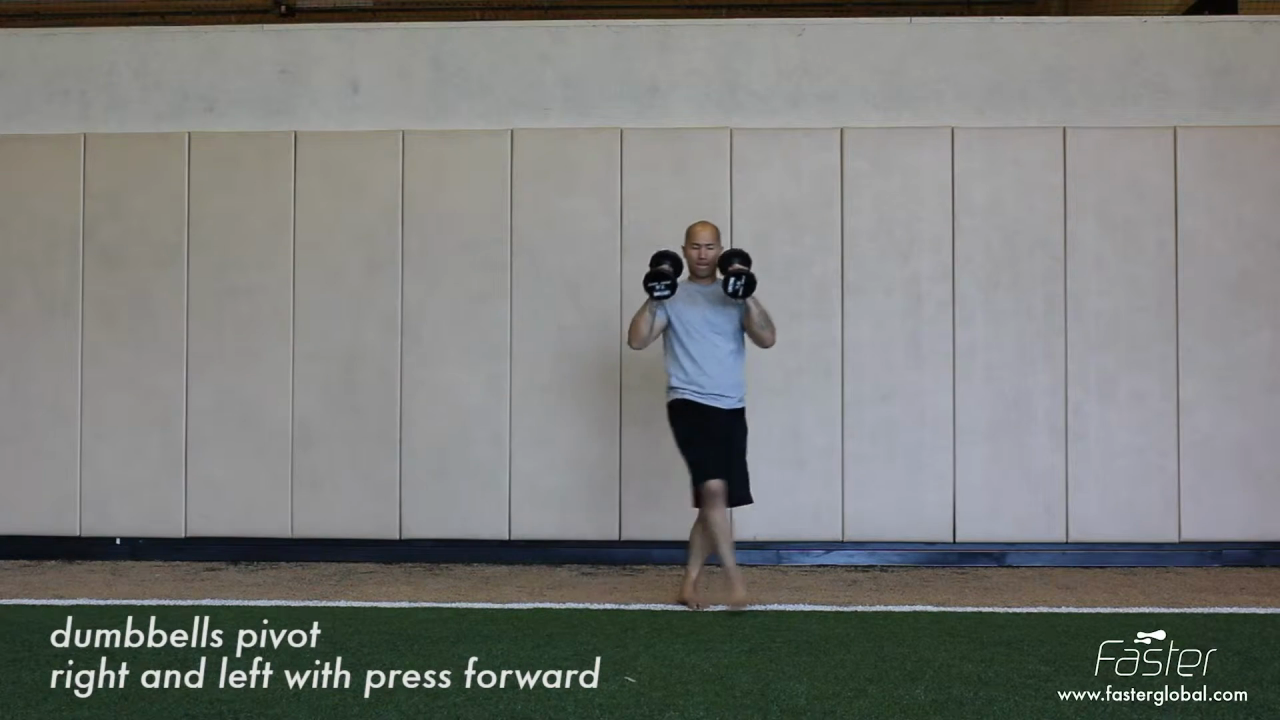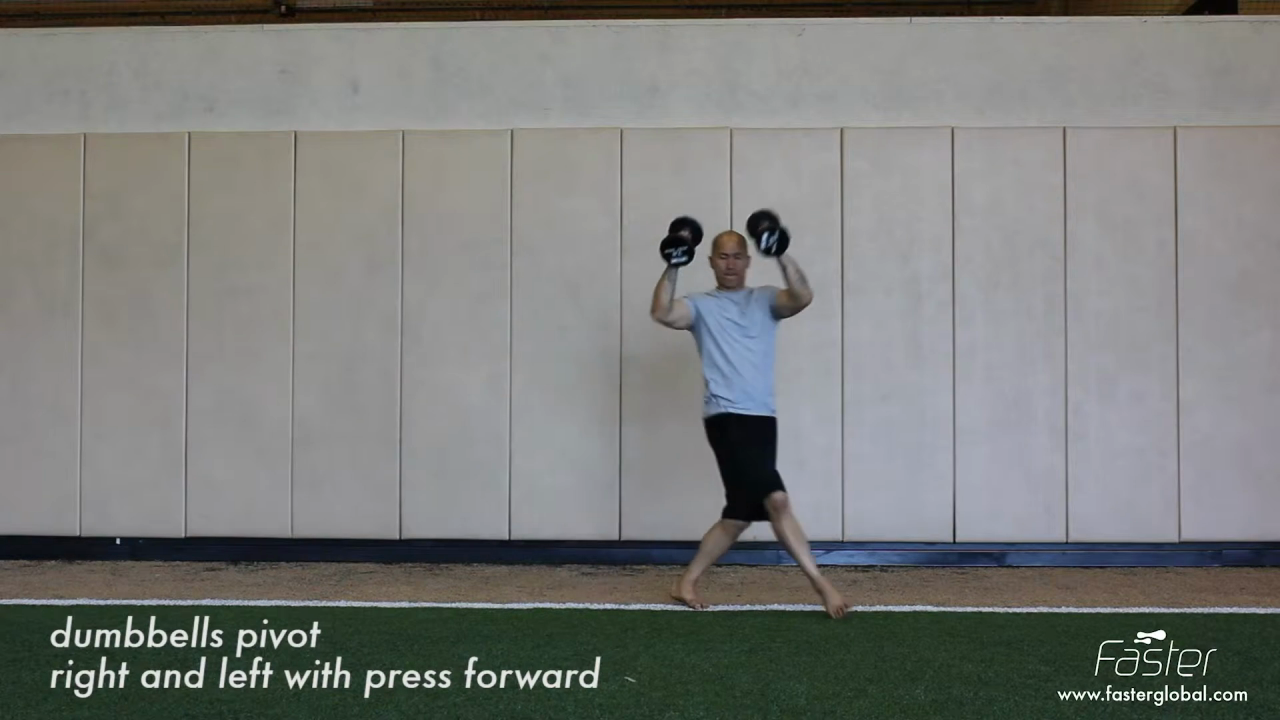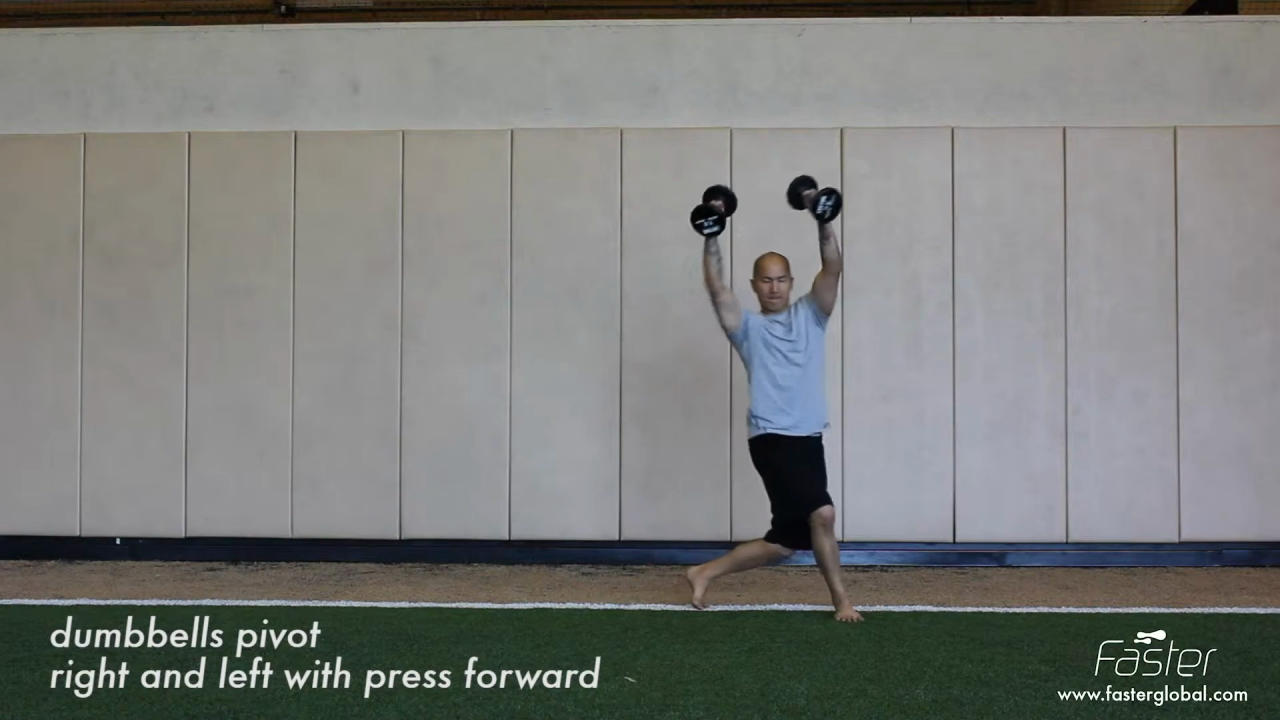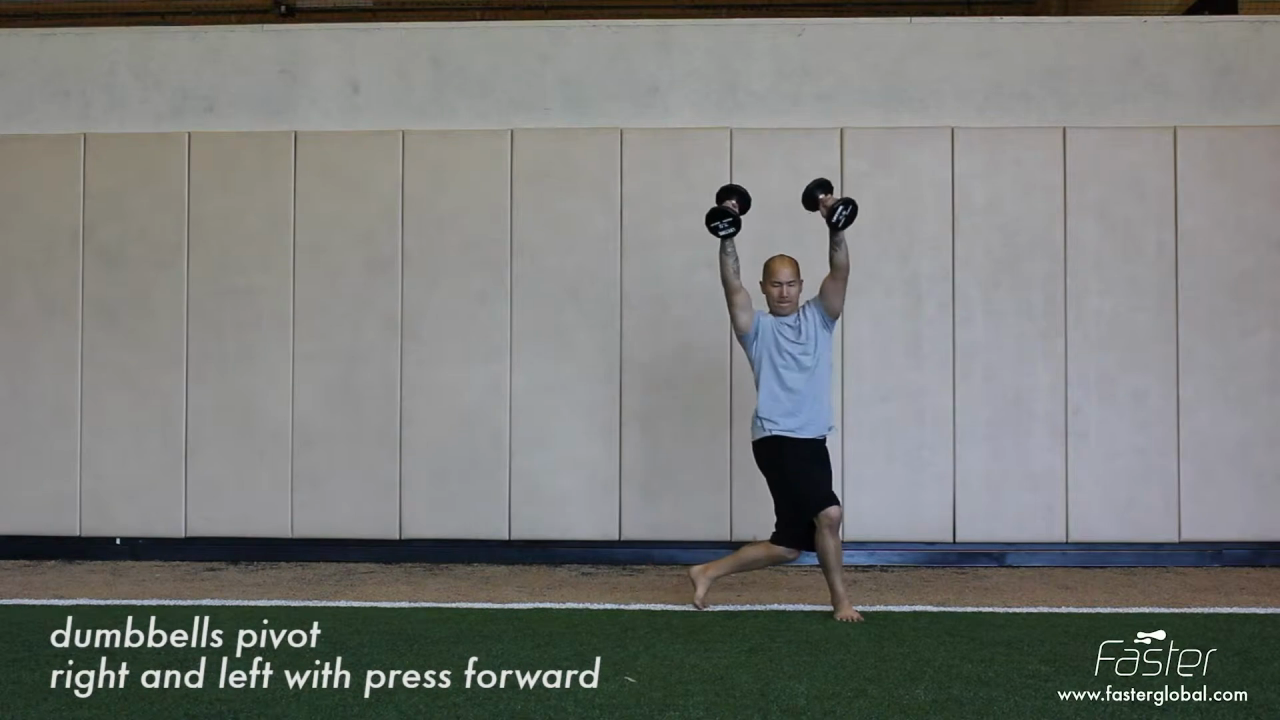
dt=0.3s
person 1, frame 1
left shoulder: (734, 295)
right shoulder: (671, 296)
left elbow: (767, 339)
right elbow: (636, 341)
left wrist: (747, 295)
right wrist: (653, 297)
left hip: (731, 411)
right hip: (689, 406)
left knee: (718, 497)
right knee: (713, 489)
left ankle: (689, 583)
right ankle: (734, 575)
person 1, frame 2
left shoulder: (765, 300)
right shoulder: (701, 306)
left elbow: (803, 296)
right elbow: (661, 312)
left wrist: (781, 254)
right wrist: (674, 264)
left hip: (762, 418)
right hip: (726, 419)
left knee: (741, 514)
right knee: (776, 500)
left ankle: (688, 580)
right ankle: (824, 587)
person 1, frame 3
left shoulder: (811, 316)
right shoulder: (748, 326)
left elbow: (832, 268)
right elbow: (716, 287)
left wrist: (822, 219)
right wrist: (711, 235)
left hip: (809, 440)
right hip: (772, 439)
left knee: (782, 543)
right knee: (823, 514)
left ankle: (705, 574)
right ankle: (840, 598)
person 1, frame 4
left shoulder: (819, 317)
right shoulder: (757, 326)
left elbow: (840, 272)
right elbow: (732, 285)
left wrist: (835, 226)
right wrist: (726, 235)
left hip: (812, 441)
right hip: (776, 441)
left knee: (789, 544)
right knee: (829, 514)
left ankle: (708, 572)
right ankle: (840, 599)
